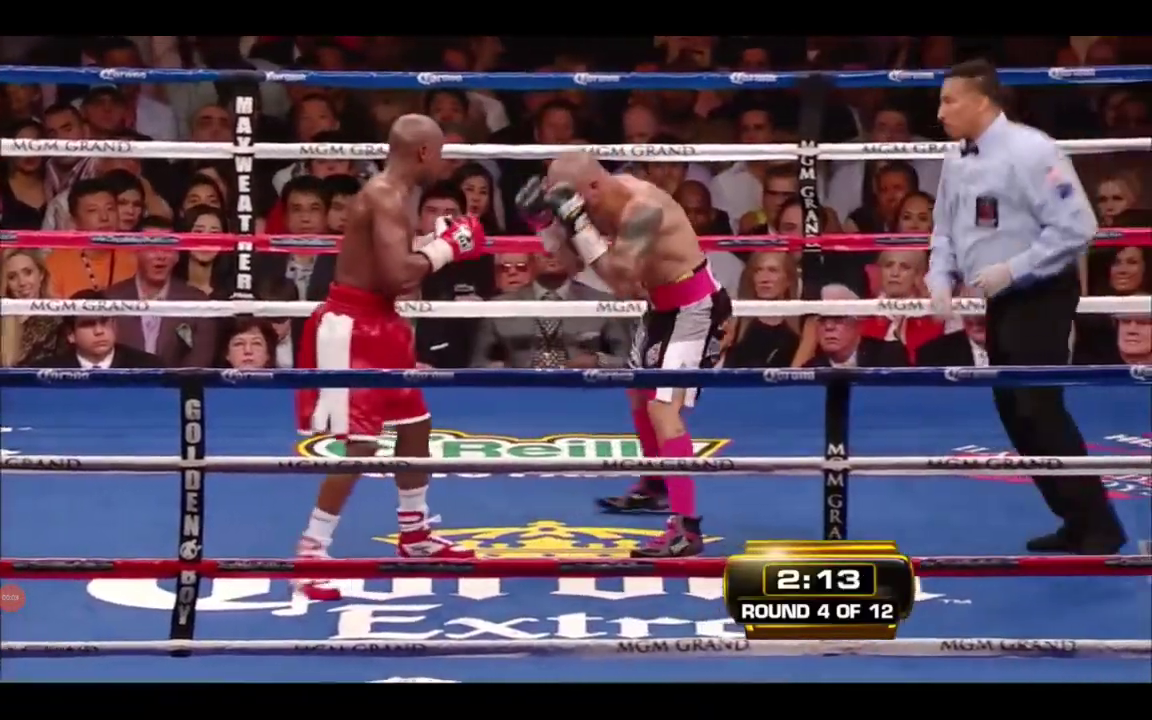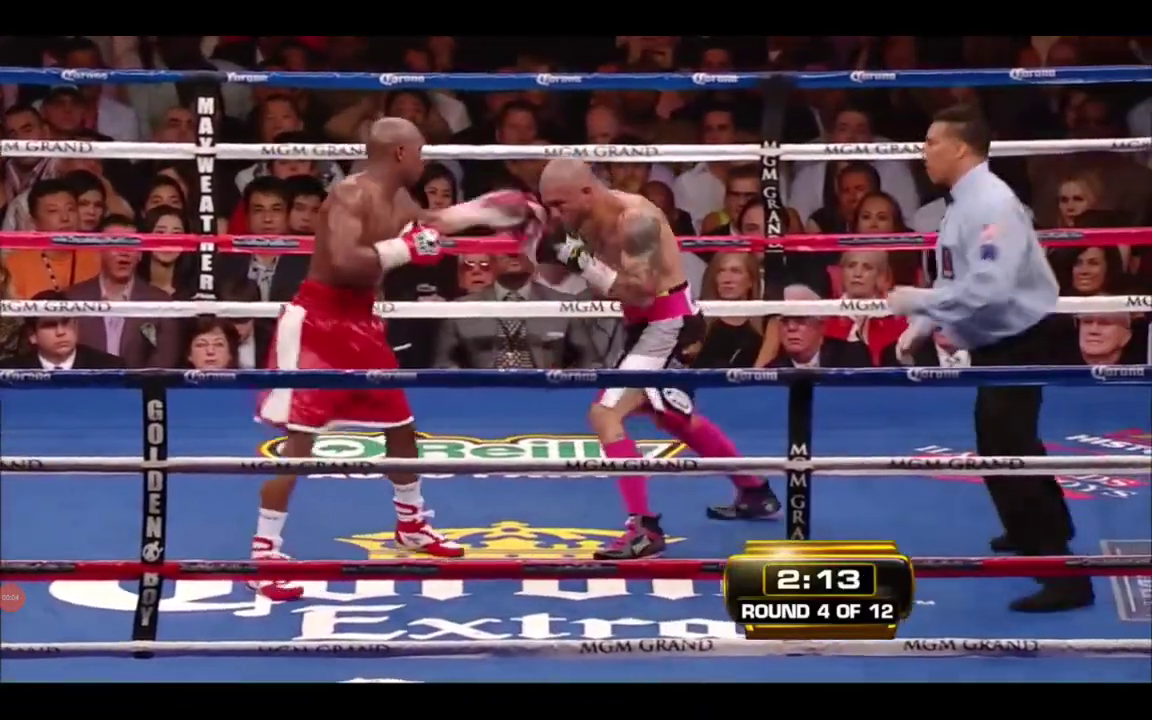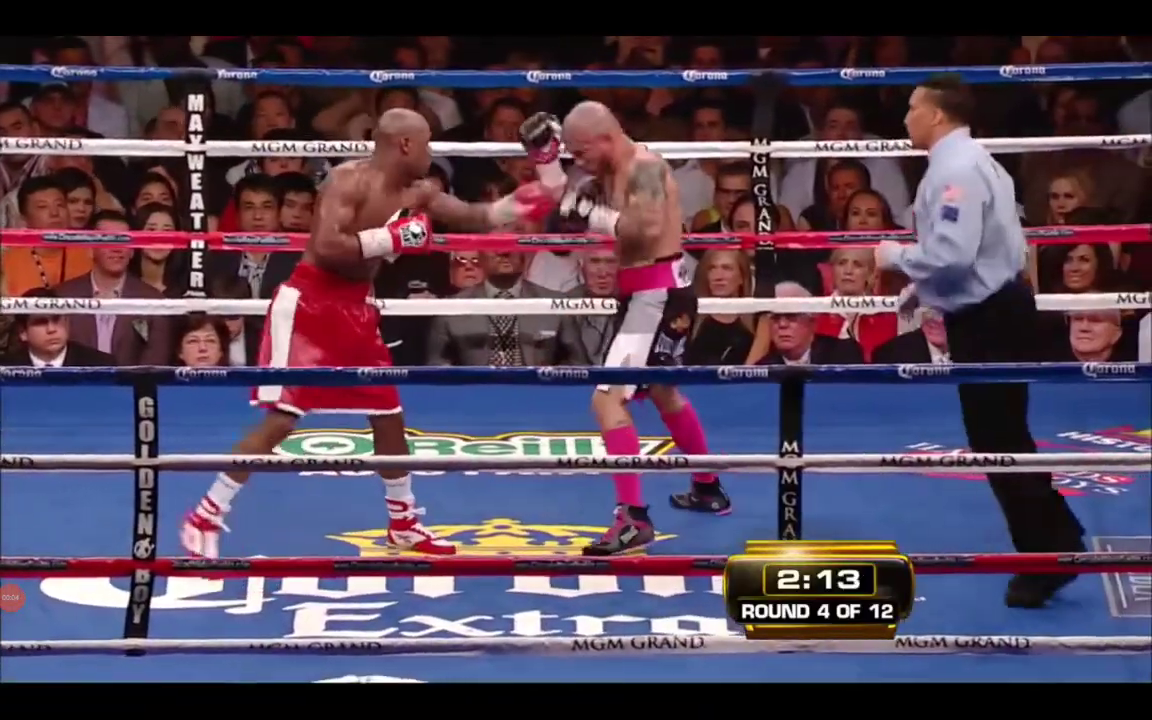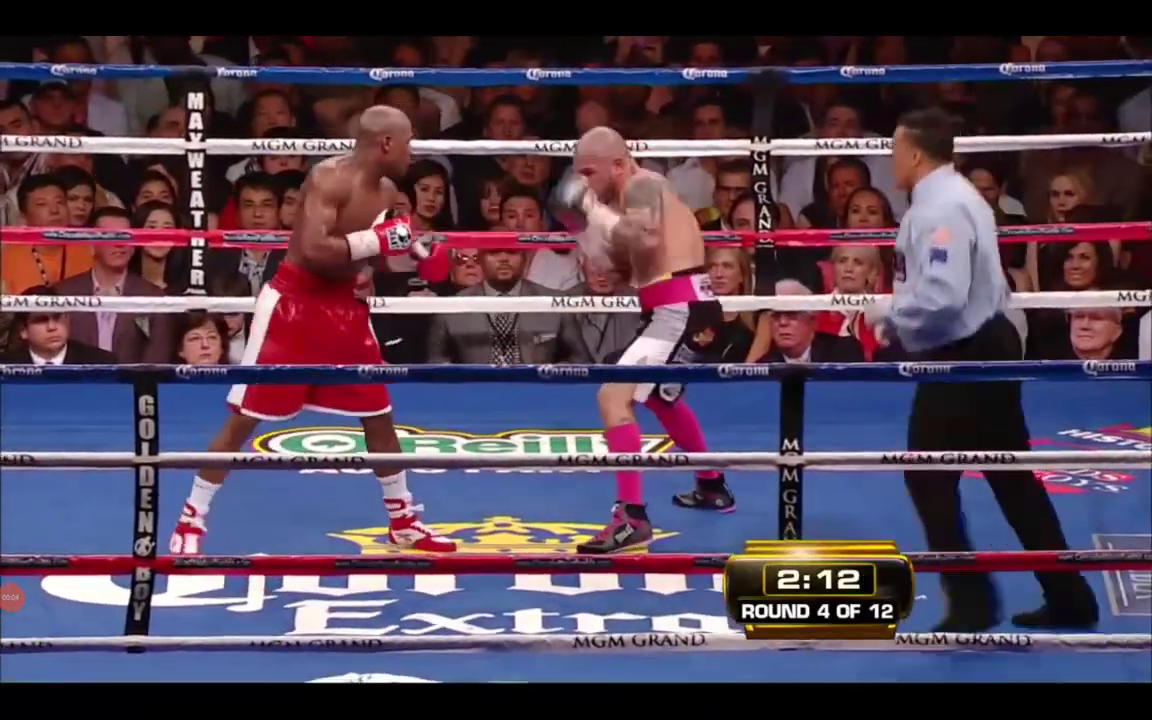
dt=0.2s
person 1, frame 1
left shoulder: (1030, 152)
right shoulder: (956, 162)
left elbow: (1074, 227)
right elbow: (944, 232)
left wrist: (1012, 269)
right wrist: (939, 281)
left hip: (1043, 297)
right hip: (1000, 301)
left knee: (1036, 406)
right knee: (1013, 410)
left ankle: (1096, 523)
right ankle: (1078, 518)
person 1, frame 2
left shoulder: (991, 205)
right shoulder: (959, 204)
left elbow: (984, 290)
right elbow: (953, 281)
left wrist: (918, 301)
right wrist: (919, 326)
left hip: (1017, 345)
right hip: (993, 343)
left knee: (1003, 453)
right knee: (1006, 444)
left ankle: (1063, 574)
right ankle: (1042, 535)
person 1, frame 3
left shoulder: (956, 168)
right shoulder: (961, 161)
left elbow: (951, 253)
left wrist: (896, 256)
right wrist: (922, 286)
left hip: (987, 318)
right hip: (989, 311)
left knee: (995, 438)
right knee: (1002, 433)
left ankle: (1047, 557)
right ankle: (1056, 537)
person 1, frame 4
left shoulder: (941, 208)
right shoulder: (948, 197)
left elbow: (942, 297)
left wrist: (892, 315)
right wrist: (899, 323)
left hip: (963, 356)
right hip: (985, 346)
left knee: (928, 478)
right knee: (1011, 475)
left ankle: (973, 601)
right ankle: (1067, 596)
person 2, frame 1
left shoulder: (389, 192)
right shoulder: (387, 199)
right elbow: (399, 274)
left wrist: (439, 238)
right wrist: (450, 245)
left hip: (376, 321)
right hip: (350, 325)
left knee: (417, 425)
right knee: (360, 444)
left ankle: (414, 533)
right ankle: (311, 555)
person 2, frame 2
left shoulder: (396, 198)
right shoulder: (349, 193)
left elbow: (433, 223)
right elbow: (344, 262)
left wrist: (496, 207)
right wrist: (406, 246)
left hip: (359, 322)
right hip: (317, 320)
left knee: (399, 426)
right knee: (300, 439)
left ankle: (412, 524)
right ankle: (264, 554)
person 2, frame 3
left shoulder: (417, 190)
right shoulder: (349, 180)
left elbow: (471, 217)
right elbow: (327, 246)
left wrist: (516, 206)
right wrist: (392, 237)
left hip: (353, 307)
right hip: (308, 303)
left knee: (390, 416)
right knee: (280, 418)
left ankle: (403, 521)
right ankle: (207, 516)
person 2, frame 4
left shoulder: (385, 192)
right shoulder: (329, 178)
left elbow: (385, 253)
right elbow: (313, 250)
left wrist: (413, 252)
right wrist: (378, 240)
left hip: (344, 309)
right hip: (292, 304)
left knee: (379, 415)
right knee: (243, 419)
left ankle: (403, 520)
right ankle: (191, 517)
person 3, frame 1
left shoulder: (640, 207)
right shoulder: (590, 203)
left elbow: (622, 280)
right elbow: (563, 253)
left wrist: (575, 225)
right wrist: (543, 220)
left hip: (693, 304)
right hip: (664, 302)
left knee: (664, 409)
right knee: (641, 396)
left ankle: (686, 527)
person 3, frame 2
left shoulder: (635, 219)
right shoulder: (590, 218)
left elbow: (640, 292)
left wrist: (582, 263)
left hip: (668, 323)
right hip: (649, 321)
left knee: (605, 415)
right knee: (671, 414)
left ankle: (644, 528)
right ankle: (755, 493)
person 3, frame 3
left shoulder: (643, 165)
right shoulder: (608, 170)
left elbow: (646, 228)
right elbow: (569, 205)
left wrist: (589, 213)
right wrist: (545, 157)
left hip: (658, 295)
right hip: (654, 294)
left knee: (607, 398)
right knee: (662, 390)
left ankle: (633, 517)
right ankle: (708, 487)
person 3, frame 4
left shoulder: (641, 185)
right shoulder: (631, 198)
left elbow: (643, 241)
right elbow: (618, 265)
left wrist: (588, 206)
right wrist: (581, 217)
left hip: (680, 310)
right hip: (683, 310)
left knee: (613, 396)
right knee: (661, 396)
left ankle: (632, 517)
right ankle: (712, 487)
